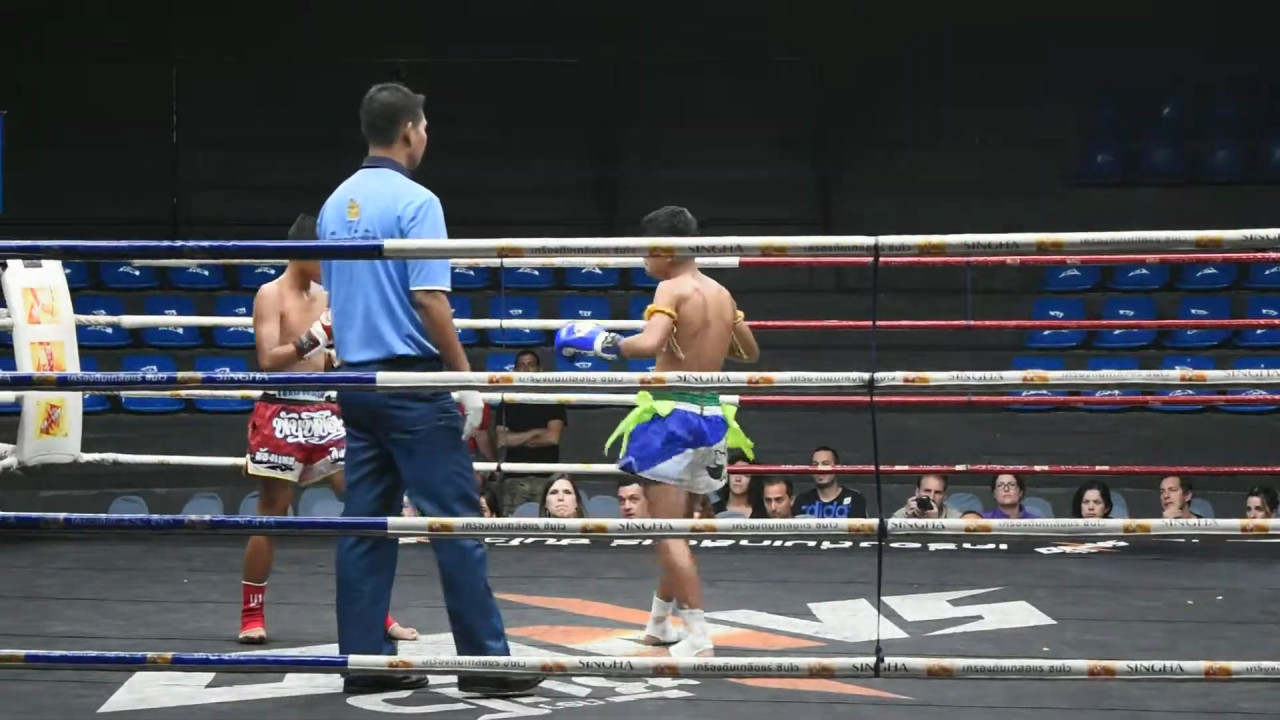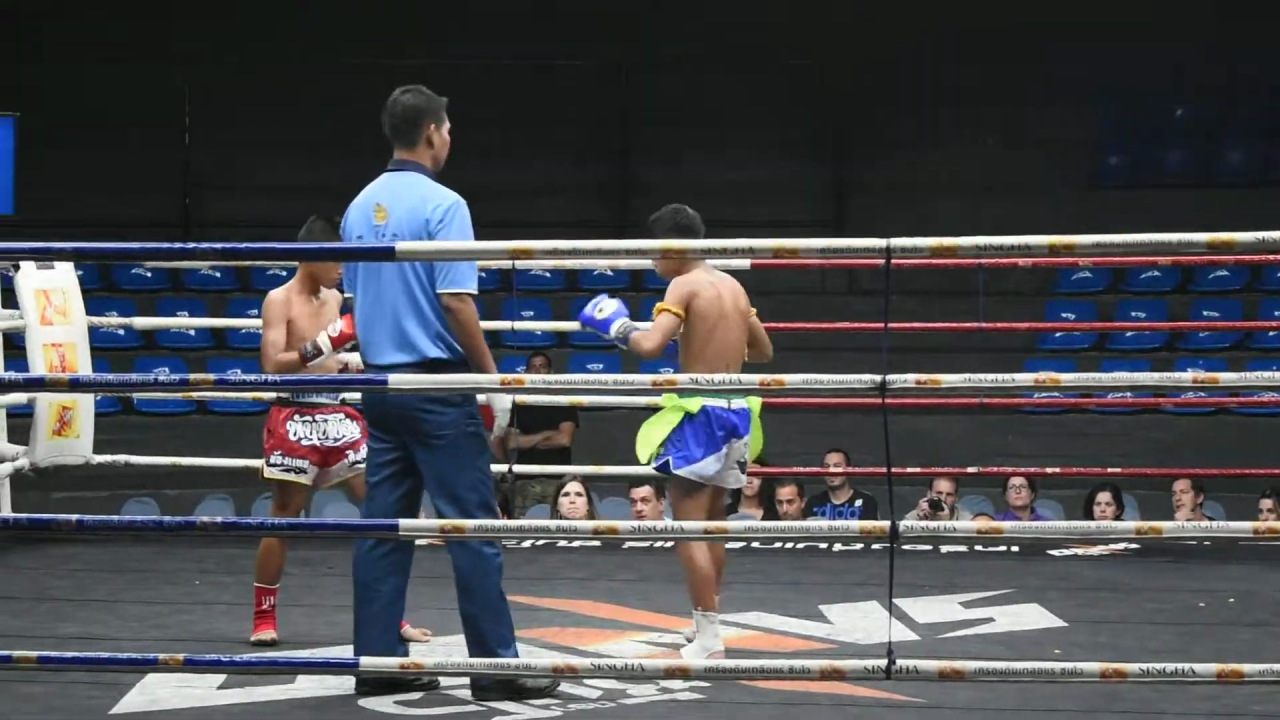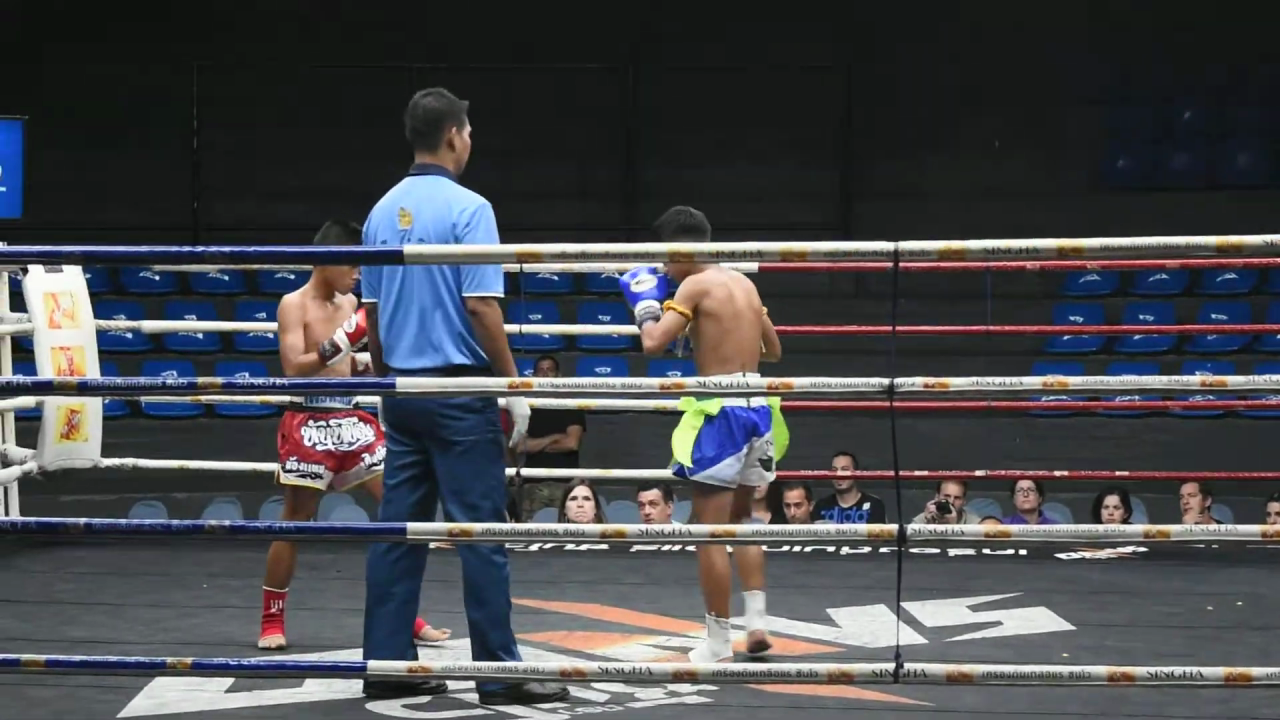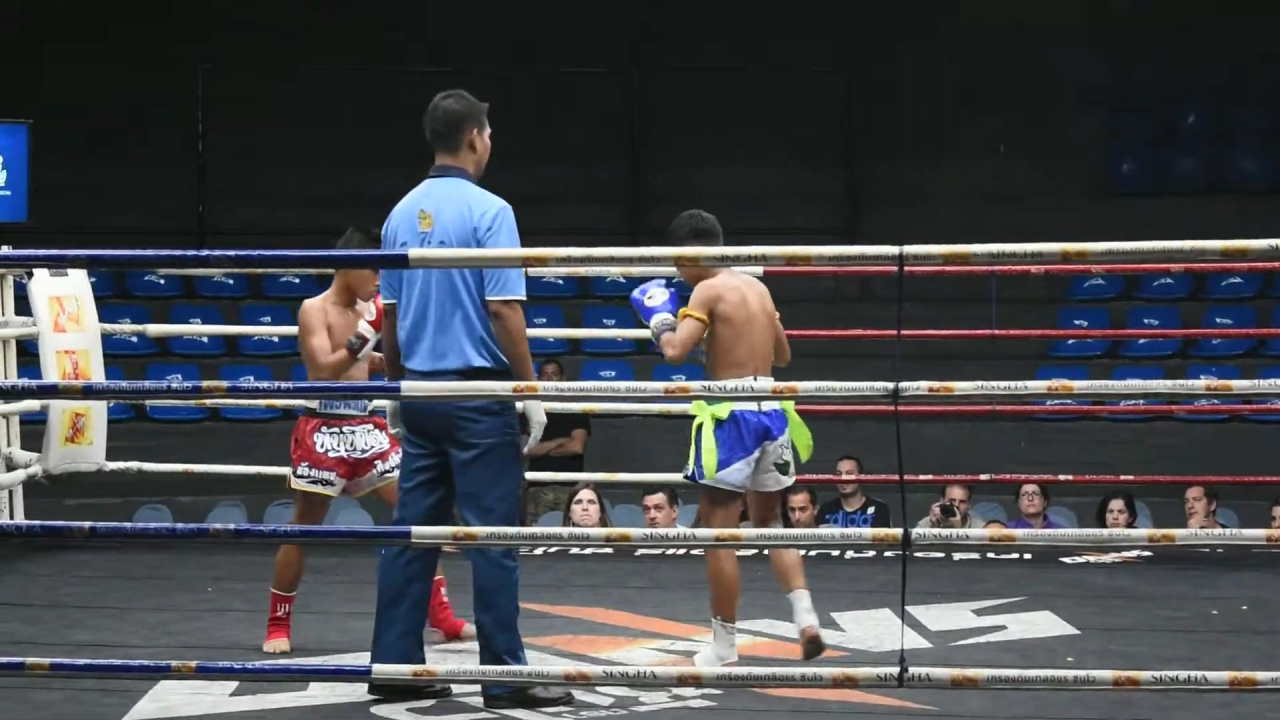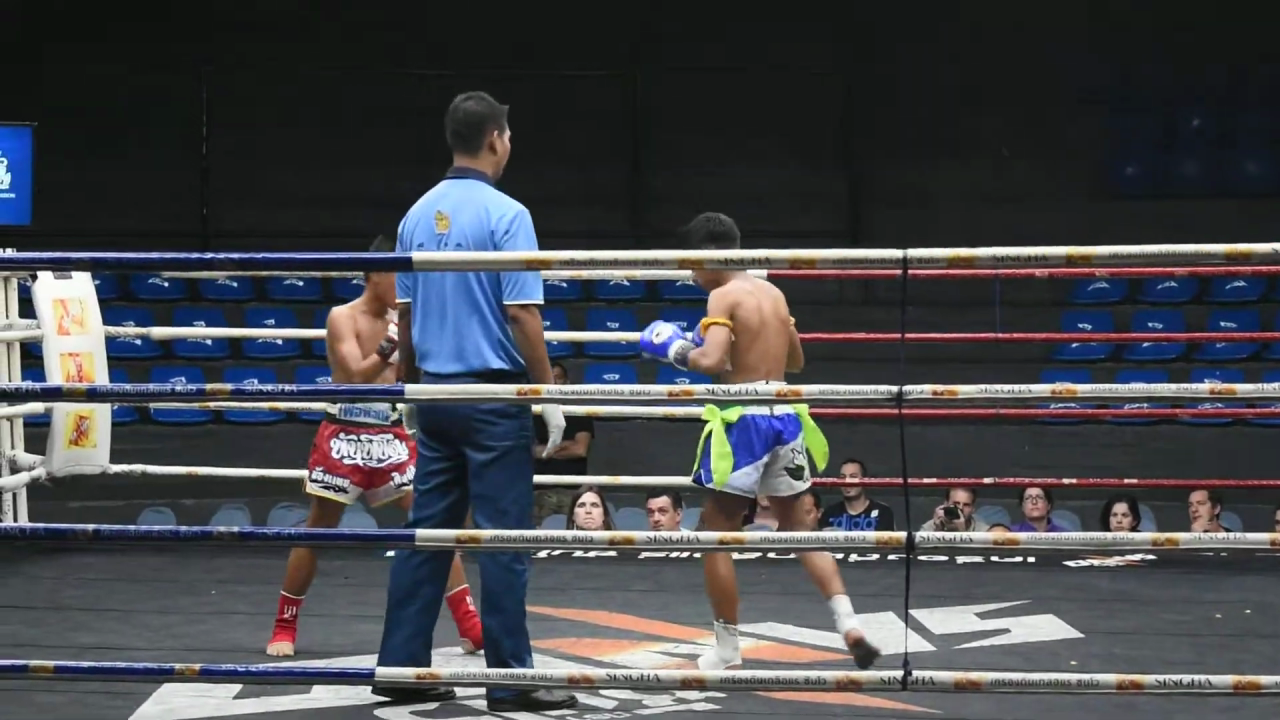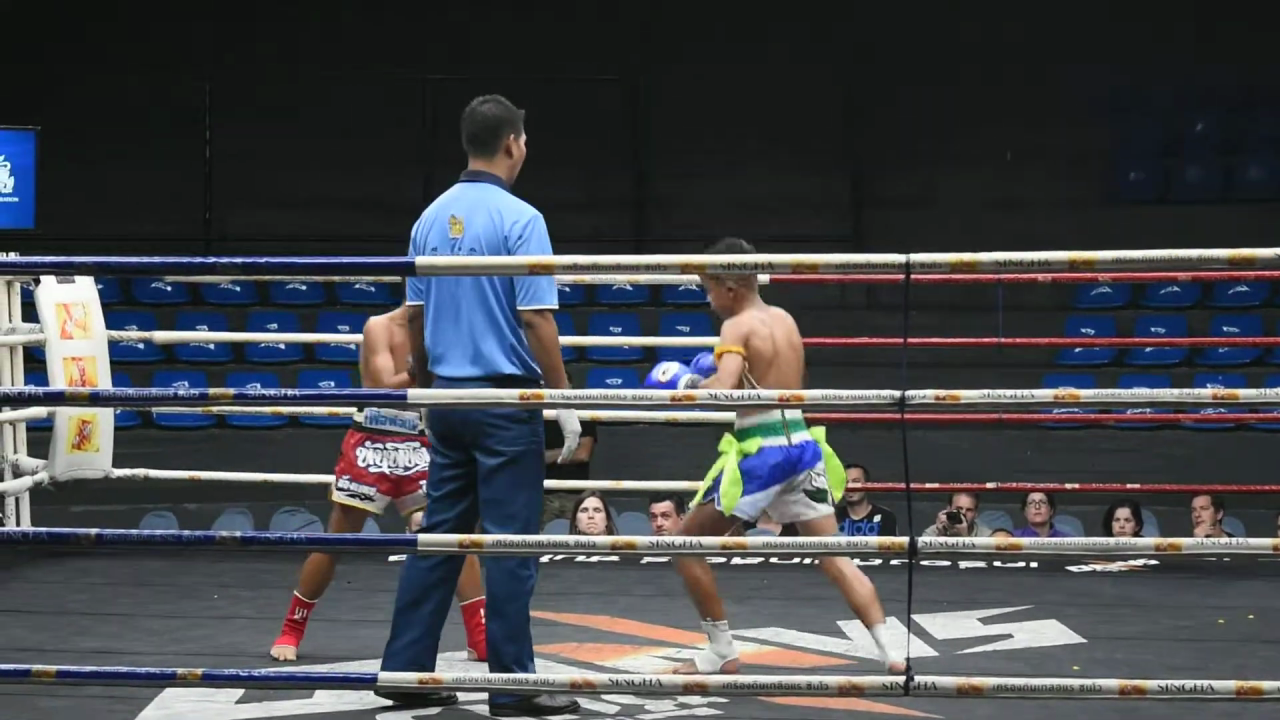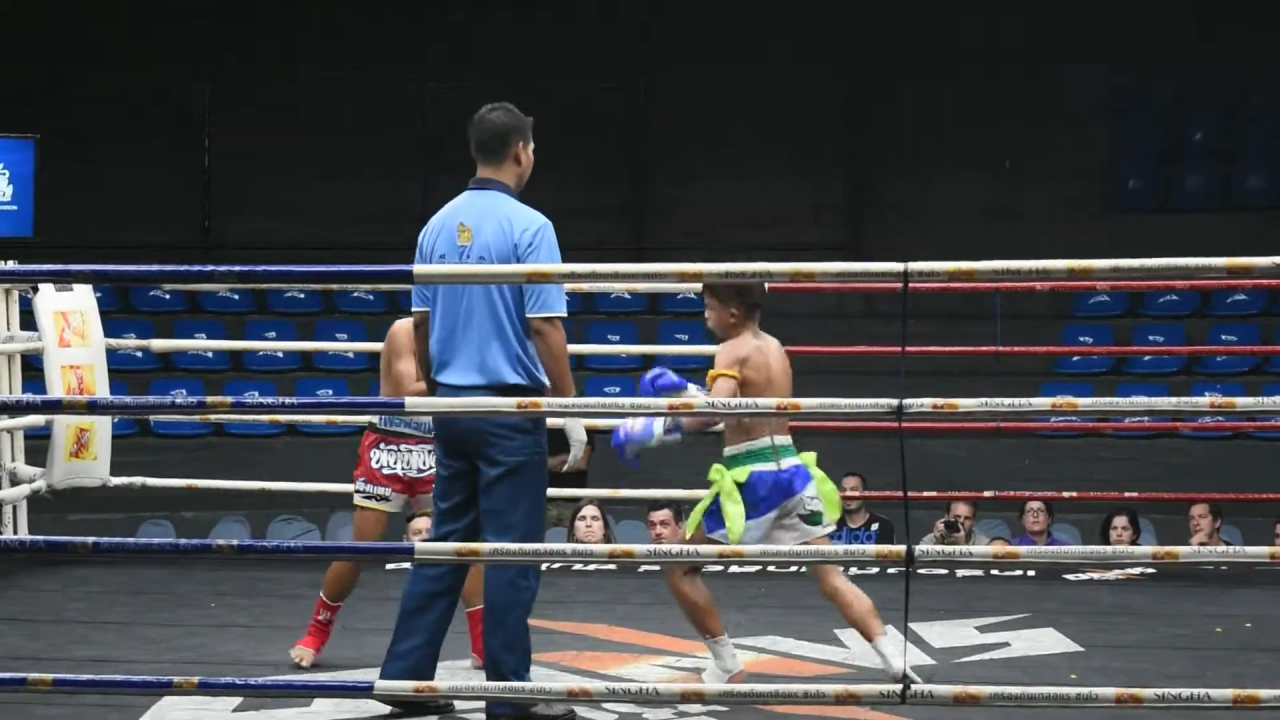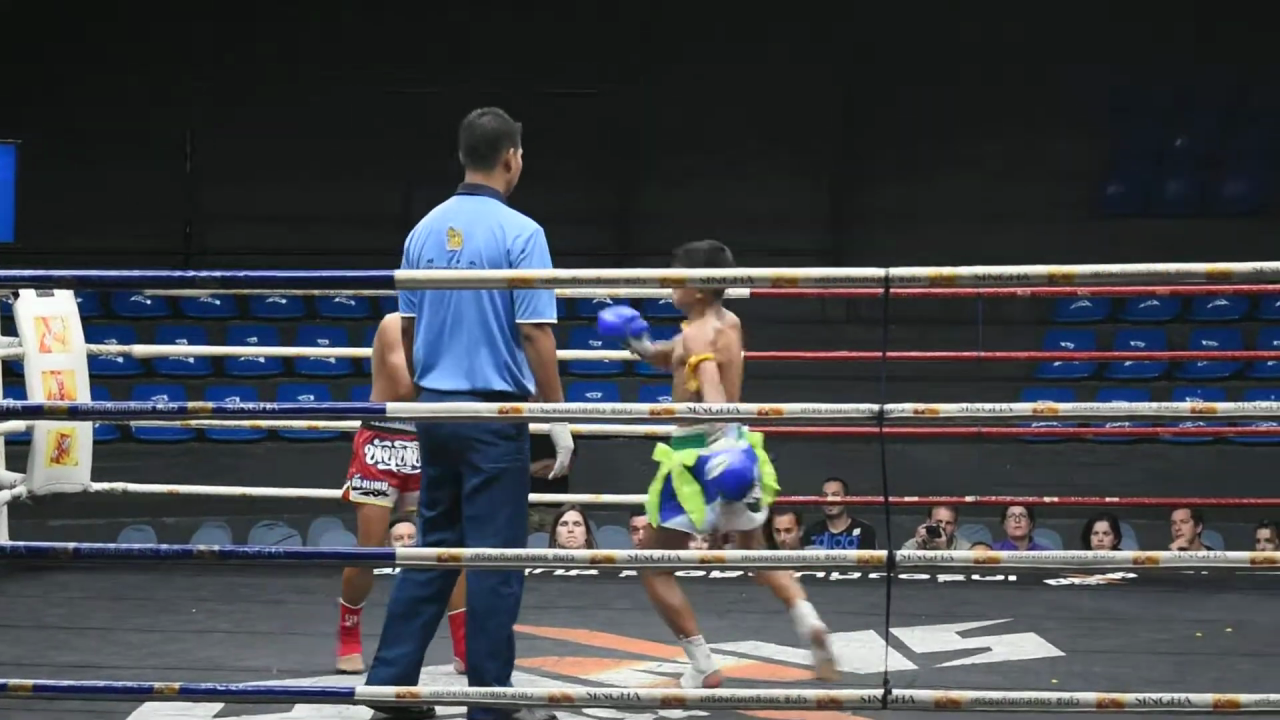
dt=0.1s
person 1, frame 1
left shoulder: (334, 204)
right shoulder: (416, 201)
right elbow: (431, 301)
right wrist: (466, 379)
left hip: (356, 382)
right hip: (410, 381)
left knee: (365, 523)
right knee: (453, 519)
left ankle: (365, 658)
right ankle: (484, 658)
person 1, frame 2
left shoulder: (359, 207)
right shoulder: (443, 204)
left elbow: (355, 306)
right elbow: (457, 303)
right wrist: (493, 381)
left hip: (382, 386)
right hip: (437, 385)
left knee: (384, 525)
right knee: (470, 524)
left ankle: (378, 660)
right ankle: (493, 667)
person 1, frame 3
left shoulder: (381, 211)
right shoulder: (467, 208)
left elbow: (373, 311)
right elbow: (482, 307)
right wrist: (514, 386)
left hip: (401, 391)
right hip: (457, 390)
left knee: (398, 528)
right knee: (480, 532)
left ankle: (387, 663)
right ankle: (499, 673)
person 1, frame 4
left shoulder: (400, 213)
right shoulder: (489, 210)
left elbow: (387, 314)
right elbow: (505, 311)
left wrist: (396, 385)
right wrist: (532, 390)
left hip: (420, 393)
right hip: (477, 393)
left knee: (413, 531)
right knee: (491, 536)
left ankle: (394, 665)
right ankle: (504, 676)
person 1, frame 5
left shoulder: (417, 214)
right shoulder: (506, 213)
left elbow: (404, 313)
right elbow: (523, 314)
left wrist: (412, 386)
right wrist: (549, 394)
left hip: (436, 394)
right hip: (492, 395)
left knee: (426, 533)
right knee: (502, 539)
left ankle: (401, 665)
right ankle: (509, 680)
person 1, frame 6
left shoulder: (430, 218)
right shoulder: (519, 218)
left elbow: (415, 318)
right elbow: (537, 319)
left wrist: (427, 386)
right wrist: (563, 401)
left hip: (447, 398)
right hip: (505, 400)
left knee: (439, 536)
right knee: (510, 543)
left ankle: (406, 669)
person 1, frame 7
left shoulder: (437, 225)
right shoulder: (528, 226)
left elbow: (421, 325)
right elbow: (545, 328)
right wrist: (570, 411)
left hip: (452, 406)
right hip: (509, 409)
left knee: (445, 544)
right knee: (511, 552)
person 1, frame 8
left shoulder: (424, 230)
right shoulder: (520, 232)
left elbow: (407, 330)
right elbow: (536, 335)
right wrist: (558, 418)
left hip: (434, 411)
right hip: (493, 415)
left knee: (430, 552)
right knee: (495, 560)
person 2, frame 1
left shoulder: (672, 289)
right shoulder: (722, 294)
left elbow: (649, 346)
right elbow: (750, 353)
left wrist: (599, 341)
left hip: (671, 414)
right hip: (712, 416)
left knee: (668, 530)
right knee: (680, 523)
left ankle: (697, 633)
right ankle: (660, 623)
person 2, frame 2
left shoulder: (684, 287)
right shoulder: (733, 285)
left elbow: (648, 345)
right elbow: (763, 352)
left wrist: (613, 321)
left hip: (700, 411)
right hip: (738, 408)
left knee: (690, 528)
right knee: (709, 520)
left ankle: (707, 638)
right ankle: (707, 623)
person 2, frame 3
left shoulder: (695, 285)
right shoulder: (744, 284)
left elbow: (653, 343)
right elbow: (773, 350)
left wrist: (645, 302)
left hip: (720, 412)
right hip: (757, 407)
left knee: (709, 531)
right knee: (741, 520)
left ankle: (717, 642)
right ankle: (756, 623)
person 2, frame 4
left shoulder: (706, 290)
right shoulder: (756, 287)
left elbow: (672, 349)
right elbow: (782, 356)
left wrist: (659, 317)
left hip: (731, 416)
right hip: (772, 412)
left knee: (718, 535)
right knee: (769, 523)
left ankle: (723, 646)
right ankle: (806, 618)
person 2, frame 5
left shoulder: (723, 297)
right shoulder: (773, 293)
left elbow: (711, 362)
right elbow: (796, 362)
left wrist: (673, 347)
left hip: (744, 422)
right hip: (785, 417)
left knee: (714, 537)
right knee: (798, 530)
left ankle: (726, 648)
right ankle: (849, 624)
person 2, frame 6
left shoulder: (737, 327)
right shoulder: (785, 321)
left elbow: (723, 389)
left wrist: (681, 381)
left hip: (758, 451)
right hip: (802, 444)
left knee: (688, 542)
right knee: (834, 557)
left ankle: (719, 651)
right ankle: (892, 653)
person 2, frame 7
left shoulder: (731, 351)
right shoulder: (774, 348)
left elbow: (713, 412)
left wrist: (655, 429)
right wrist: (687, 390)
left hip: (751, 477)
right hip: (792, 468)
left knee: (680, 569)
right knee: (831, 577)
left ankle: (726, 663)
right ankle: (893, 659)
person 2, frame 8
left shoulder: (705, 335)
right shoulder: (717, 323)
left elbow: (712, 391)
right elbow: (666, 357)
left wrist: (722, 451)
right wrist: (635, 333)
left hip: (698, 459)
right hip: (738, 453)
left knee: (653, 569)
right knee: (758, 556)
left ankle: (702, 665)
right ankle: (808, 620)
person 3, frame 1
left shoulder: (322, 295)
right shoulder: (271, 296)
right elbow: (268, 361)
right wrist: (317, 336)
left hip: (324, 412)
right hip: (284, 417)
right knee: (271, 515)
right ankle: (252, 615)
person 3, frame 2
left shoulder: (335, 300)
right shoulder: (279, 300)
right elbow: (272, 366)
left wrist: (359, 360)
right wrist: (320, 345)
left hip: (340, 416)
right hip: (297, 419)
right knee: (284, 518)
right ankle: (264, 615)
person 3, frame 3
left shoulder: (349, 304)
right shoulder: (293, 305)
right elbow: (293, 369)
left wrist: (374, 360)
right wrist: (339, 342)
left hip: (353, 420)
right hip: (311, 424)
right knee: (295, 523)
right ankle: (272, 620)
person 3, frame 4
left shoulder: (372, 309)
right shoulder: (314, 309)
right elbow: (325, 370)
right wrist: (364, 332)
left hip: (370, 426)
right hip: (326, 428)
right knee: (304, 529)
left ankle: (442, 618)
right ankle: (278, 626)
person 3, frame 5
left shoulder: (400, 318)
right shoulder: (342, 317)
right elbow: (358, 376)
right wrist: (396, 339)
left hip: (391, 436)
right hip: (345, 437)
right knee: (317, 533)
left ankle: (471, 627)
right ankle: (283, 628)
person 3, frame 6
right shoulder: (378, 328)
right elbow: (389, 388)
left hip: (420, 446)
right hip: (372, 447)
left ankle: (480, 638)
right ankle: (291, 631)
person 3, frame 7
right shoulder: (403, 331)
right elbow: (410, 393)
left hip: (432, 449)
right hip: (388, 447)
left ankle: (484, 646)
right ankle: (315, 634)
person 3, frame 8
right shoulder: (393, 326)
right elbow: (407, 388)
right hip: (383, 444)
right knee: (370, 550)
left ankle: (465, 650)
right ankle: (349, 638)
